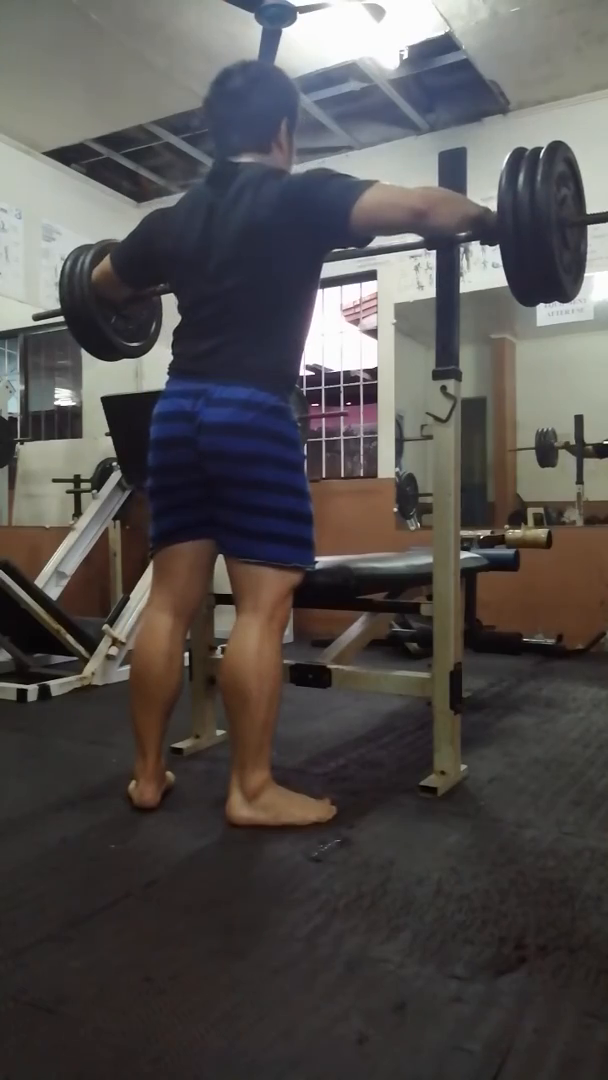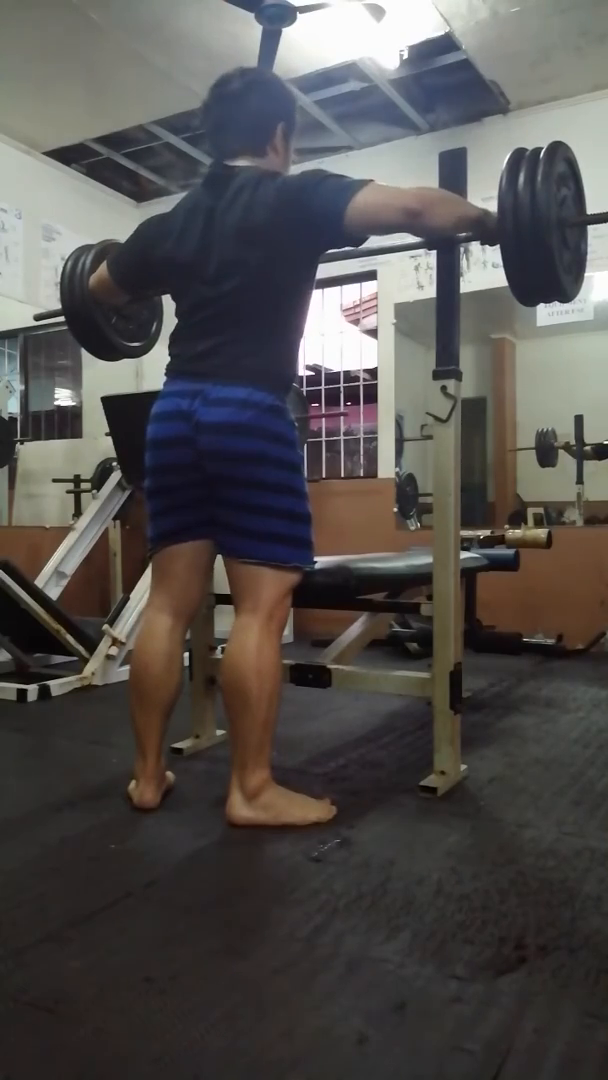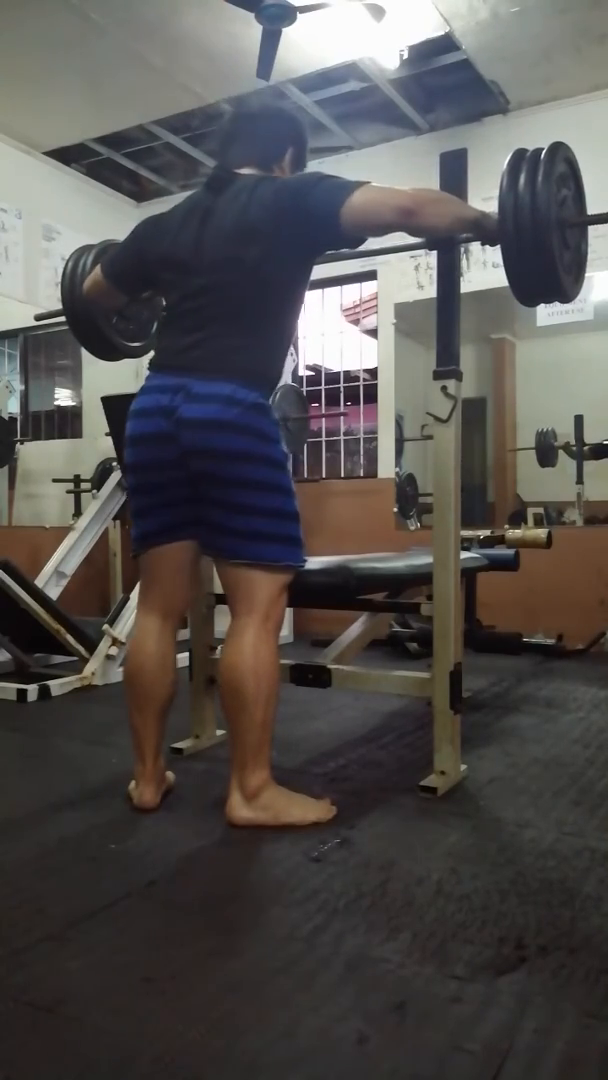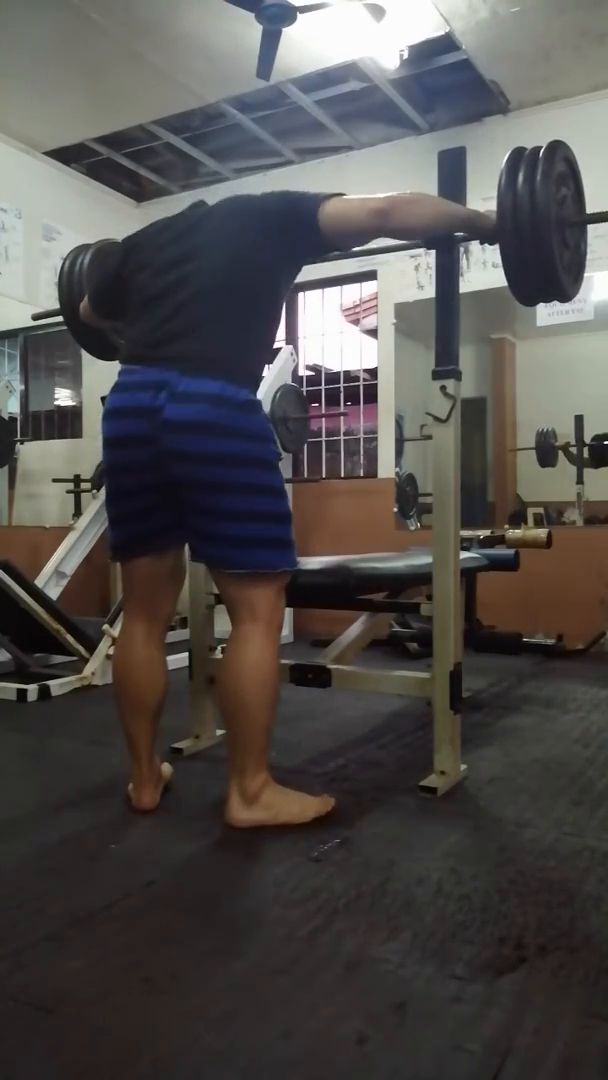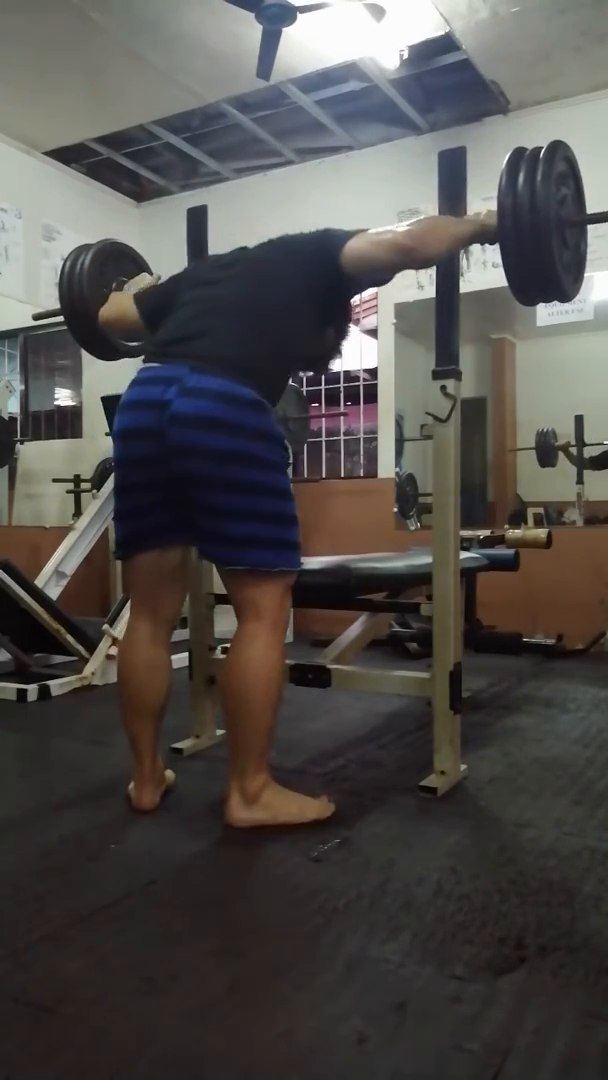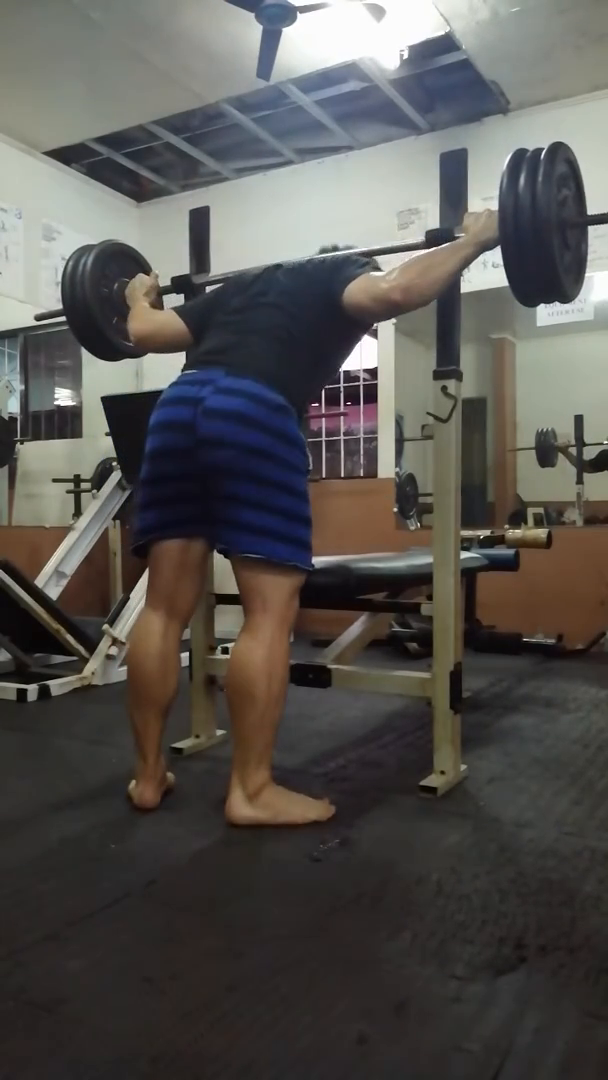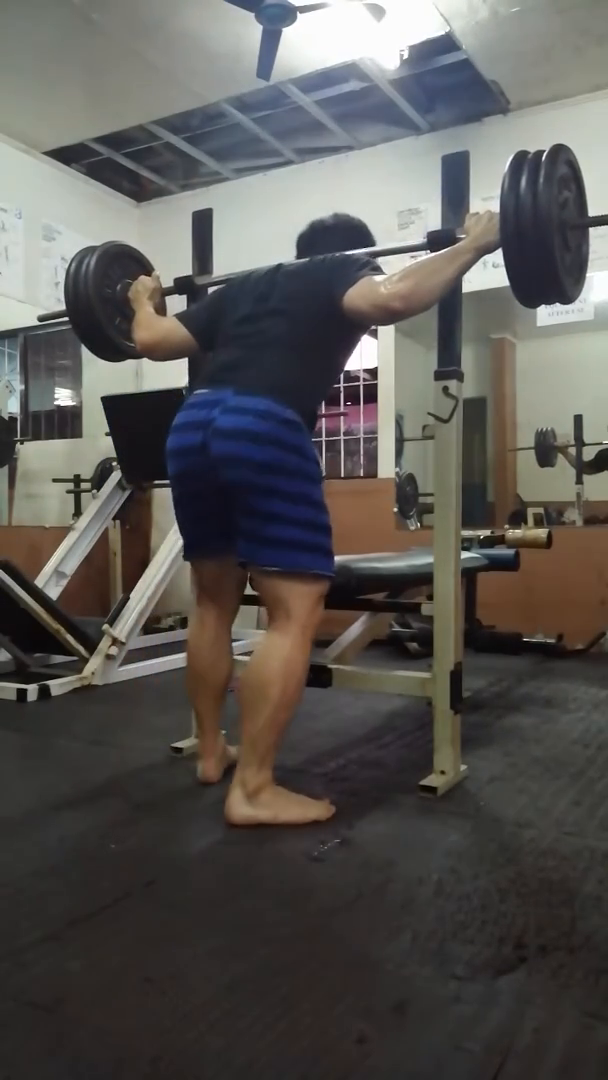
dt=0.7s
person 1, frame 1
left shoulder: (177, 216)
right shoulder: (299, 196)
left elbow: (103, 281)
right elbow: (415, 206)
right wrist: (488, 219)
left hip: (178, 409)
right hip: (251, 413)
left knee: (170, 601)
right knee: (264, 605)
left ankle: (148, 774)
right ankle: (253, 791)
person 1, frame 2
left shoulder: (174, 221)
right shoulder: (294, 199)
left elbow: (100, 287)
right elbow: (411, 206)
right wrist: (485, 220)
left hip: (175, 410)
right hip: (248, 414)
left knee: (170, 602)
right knee: (262, 605)
left ankle: (148, 774)
right ankle: (252, 790)
person 1, frame 3
left shoulder: (172, 222)
right shoulder: (292, 200)
left elbow: (98, 290)
right elbow: (407, 206)
right wrist: (484, 221)
left hip: (153, 407)
right hip: (230, 411)
left knee: (159, 607)
right knee: (258, 606)
left ankle: (147, 775)
right ankle: (253, 791)
person 1, frame 4
left shoulder: (146, 238)
right shoulder: (272, 217)
left elbow: (91, 311)
right elbow: (383, 211)
right wrist: (477, 220)
left hip: (128, 405)
right hip: (213, 409)
left knee: (144, 612)
right knee: (258, 608)
left ankle: (144, 777)
right ankle: (250, 792)
person 1, frame 5
left shoulder: (210, 270)
right shoulder: (318, 257)
left elbow: (110, 316)
right elbow: (402, 244)
left wrist: (138, 289)
right wrist: (479, 226)
left hip: (142, 401)
right hip: (224, 410)
left knee: (151, 615)
right knee: (264, 609)
left ankle: (146, 778)
right ankle: (251, 793)
person 1, frame 6
left shoulder: (246, 284)
right shoulder: (343, 273)
left elbow: (144, 331)
right elbow: (390, 292)
left wrist: (139, 296)
right wrist: (473, 241)
left hip: (177, 407)
right hip: (253, 415)
left knee: (165, 608)
right knee: (270, 611)
left ankle: (148, 774)
right ankle: (252, 790)
person 1, frame 7
left shoulder: (245, 286)
right shoulder: (343, 271)
left elbow: (150, 340)
right elbow: (389, 298)
left wrist: (143, 300)
right wrist: (474, 244)
left hip: (192, 426)
right hip: (263, 432)
left knee: (215, 606)
right knee: (295, 613)
left ankle: (212, 752)
right ankle: (254, 787)
